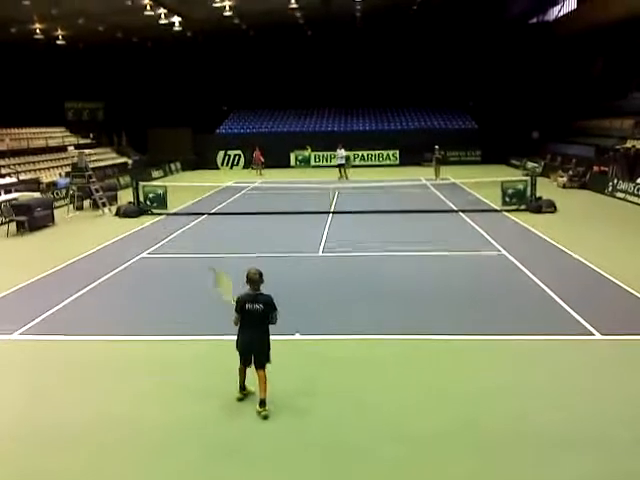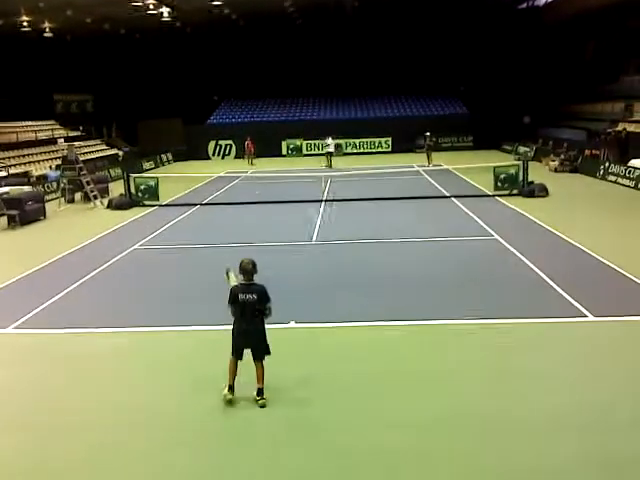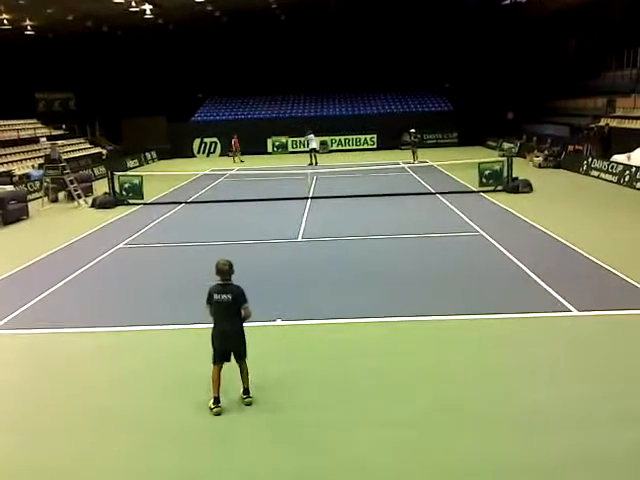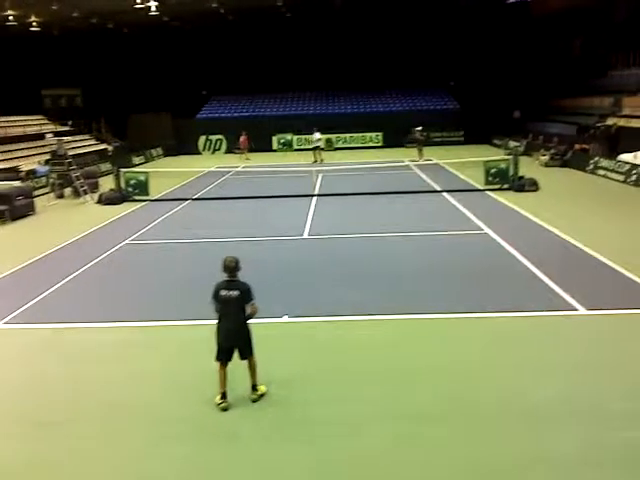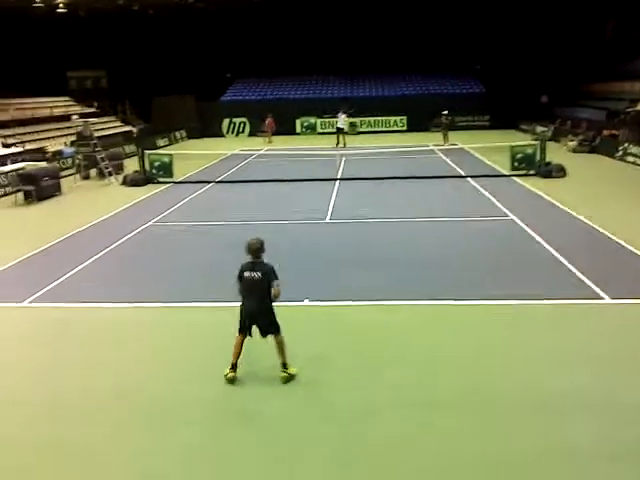
dt=0.3s
person 1, frame 1
left shoulder: (241, 299)
right shoulder: (268, 299)
left elbow: (236, 322)
right elbow: (274, 320)
left hip: (244, 339)
right hip: (261, 339)
left knee: (243, 365)
right knee: (261, 369)
left ankle: (242, 390)
right ankle: (262, 405)
person 1, frame 2
left shoulder: (235, 290)
right shoulder: (261, 290)
left elbow: (233, 312)
right elbow: (268, 312)
left hip: (239, 330)
right hip: (257, 330)
left knee: (234, 358)
right knee: (259, 361)
left ankle: (230, 390)
right ankle: (260, 395)
person 1, frame 3
left shoulder: (212, 290)
right shoulder: (237, 290)
left elbow: (211, 312)
right elbow: (247, 314)
left hip: (219, 333)
right hip: (235, 332)
left knee: (217, 366)
right knee: (241, 362)
left ankle: (216, 402)
right ankle: (246, 393)
person 1, frame 4
left shoulder: (219, 287)
right shoulder: (244, 287)
left elbow: (217, 309)
right elbow: (253, 311)
right wrist: (244, 317)
left hip: (224, 330)
right hip: (241, 329)
left knee: (222, 363)
right knee: (250, 357)
left ankle: (223, 397)
right ankle: (255, 390)
person 1, frame 5
left shoulder: (243, 268)
right shoulder: (268, 269)
left elbow: (240, 290)
right elbow: (276, 293)
right wrist: (270, 299)
left hip: (247, 308)
right hip: (264, 308)
left knee: (241, 336)
right knee: (277, 335)
left ankle: (232, 369)
right ankle: (285, 369)
